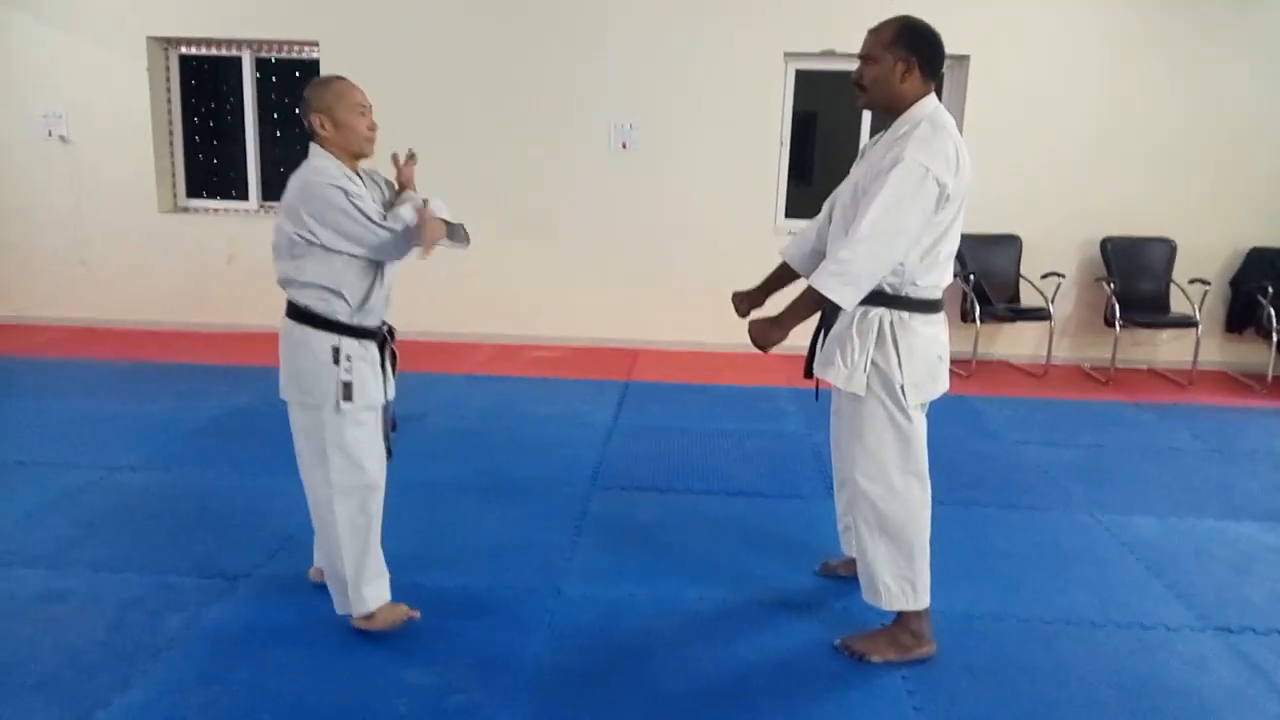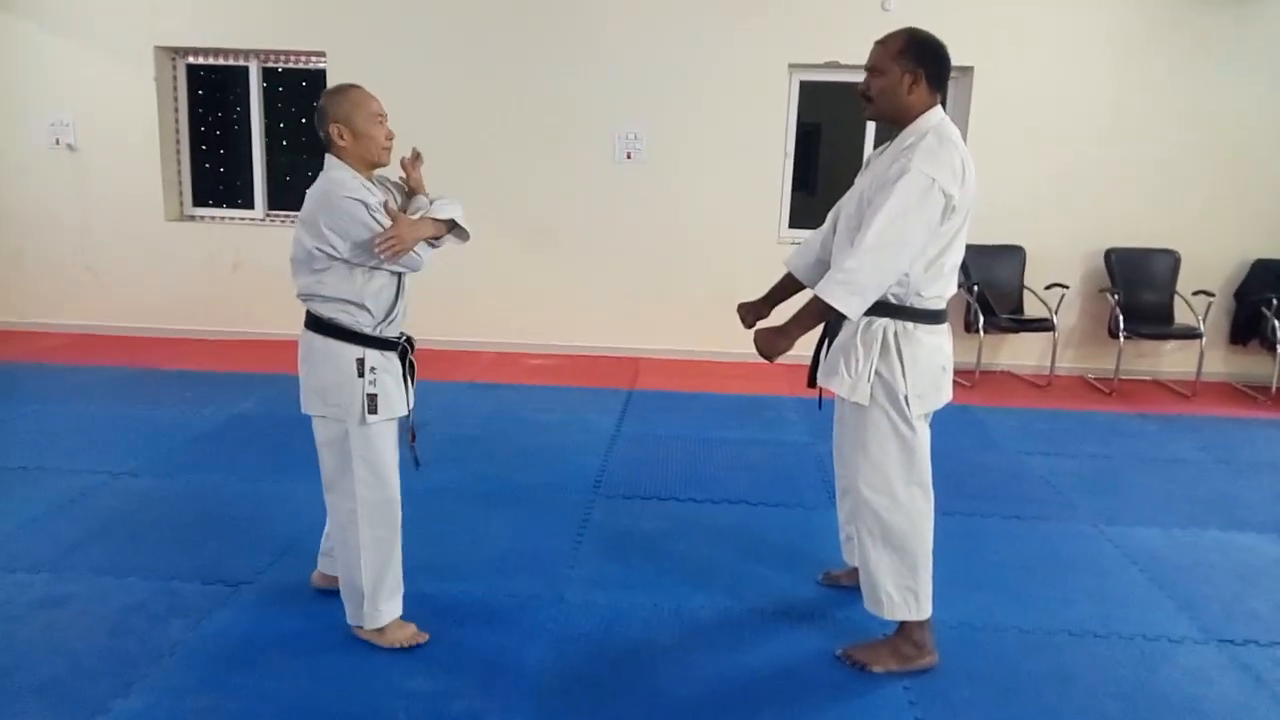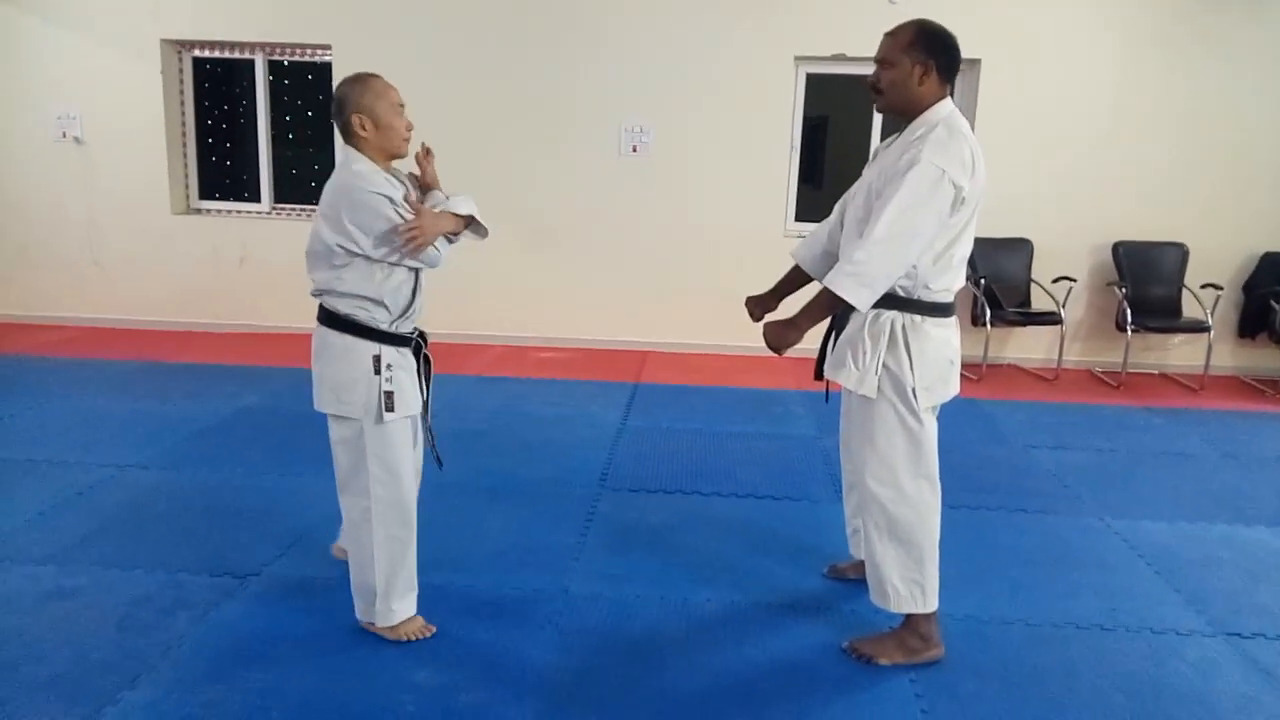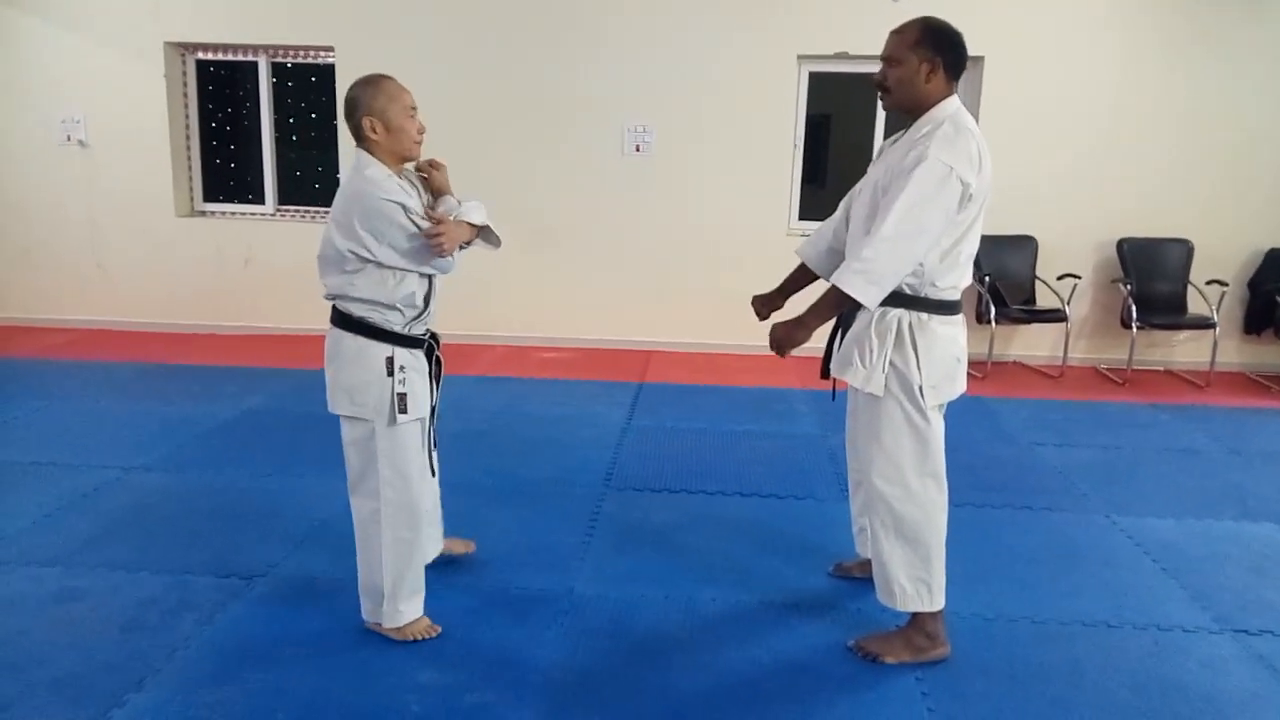
dt=0.2s
person 1, frame 1
left shoulder: (926, 145)
right shoulder: (896, 138)
left elbow: (864, 252)
right elbow: (828, 228)
left wrist: (783, 322)
right wrist: (762, 291)
left hip: (891, 334)
right hip: (867, 326)
left knee: (887, 472)
right knee: (859, 459)
left ankle: (912, 625)
right ankle: (865, 555)
person 1, frame 2
left shoulder: (932, 157)
right shoulder: (900, 151)
left elbow: (870, 261)
right elbow: (833, 237)
left wrist: (788, 332)
right wrist: (766, 301)
left hip: (895, 344)
right hip: (872, 337)
left knee: (890, 482)
right knee: (862, 468)
left ankle: (914, 635)
right ankle: (868, 565)
person 1, frame 3
left shoulder: (941, 150)
right shoulder: (907, 143)
left elbow: (878, 253)
right elbow: (840, 229)
left wrist: (797, 325)
right wrist: (774, 294)
left hip: (903, 337)
right hip: (877, 329)
left knee: (897, 475)
right knee: (868, 461)
left ankle: (920, 628)
right ankle: (873, 557)
person 1, frame 4
left shoulder: (948, 147)
right shoulder: (912, 141)
left elbow: (886, 252)
right elbow: (844, 227)
left wrist: (804, 324)
right wrist: (780, 293)
left hip: (910, 335)
right hip: (883, 327)
left knee: (904, 473)
right knee: (874, 459)
left ankle: (926, 627)
right ankle: (880, 556)
person 2, frame 1
left shoulder: (364, 181)
right shoulder: (317, 187)
left elbow: (403, 224)
right elbow: (388, 240)
left wrist: (423, 219)
right wrist: (409, 205)
left hip: (359, 345)
right hip: (325, 350)
left knee: (364, 466)
right knee: (345, 475)
left ankle: (333, 562)
right ankle: (363, 599)
person 2, frame 2
left shoulder: (375, 187)
right shoulder: (337, 197)
left elbow: (446, 216)
right elbow: (410, 257)
left wrist: (422, 221)
right wrist: (418, 199)
left hip: (373, 354)
right hip: (348, 359)
left knee: (364, 479)
right knee: (368, 489)
left ankle: (335, 565)
right ankle: (374, 613)
person 2, frame 3
left shoulder: (388, 179)
right shoulder: (358, 191)
left elbow: (461, 211)
right elbow: (428, 252)
left wrist: (443, 216)
right wrist: (433, 198)
left hip: (387, 349)
right hip: (362, 355)
left knee: (400, 464)
right knee: (379, 485)
left ankle: (357, 545)
right ankle: (384, 609)
person 2, frame 4
left shoulder: (399, 180)
right shoulder: (370, 195)
left elbow: (465, 212)
right elbow: (436, 255)
left wrist: (460, 226)
right wrist: (443, 200)
left hip: (402, 351)
right hip: (375, 358)
left knee: (418, 460)
right knee: (389, 486)
left ankle: (426, 542)
right ankle: (390, 610)
